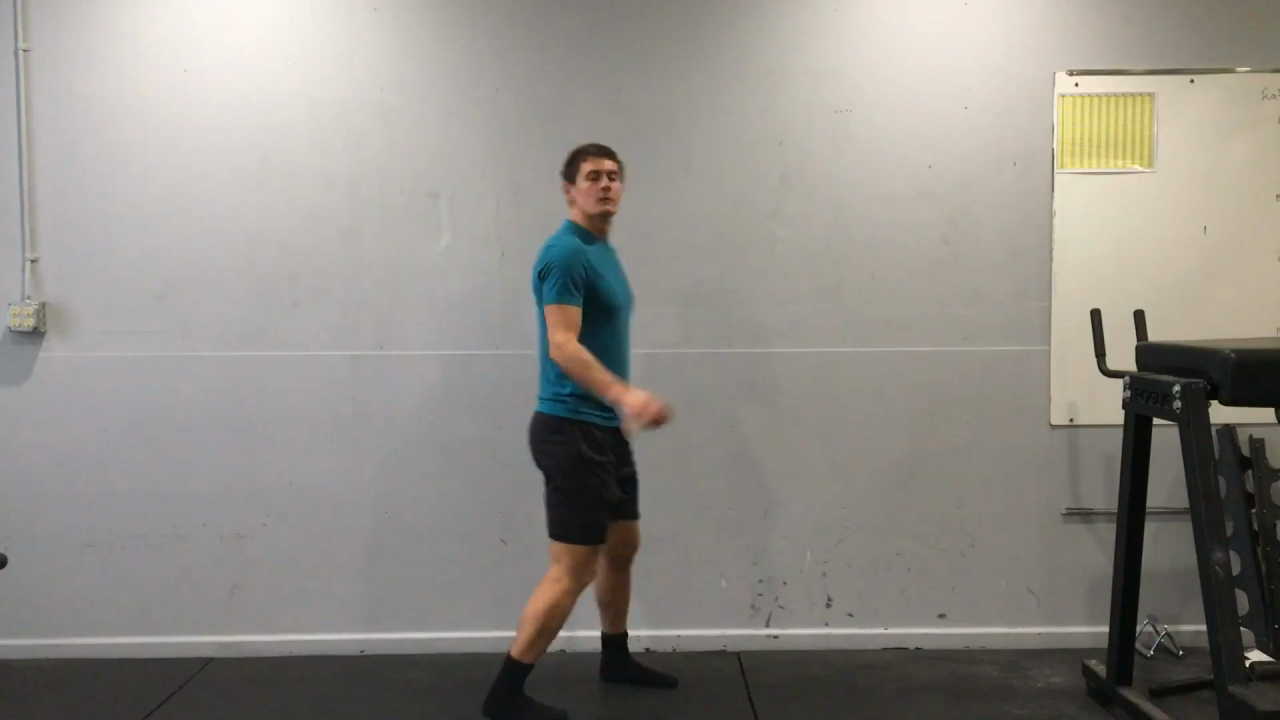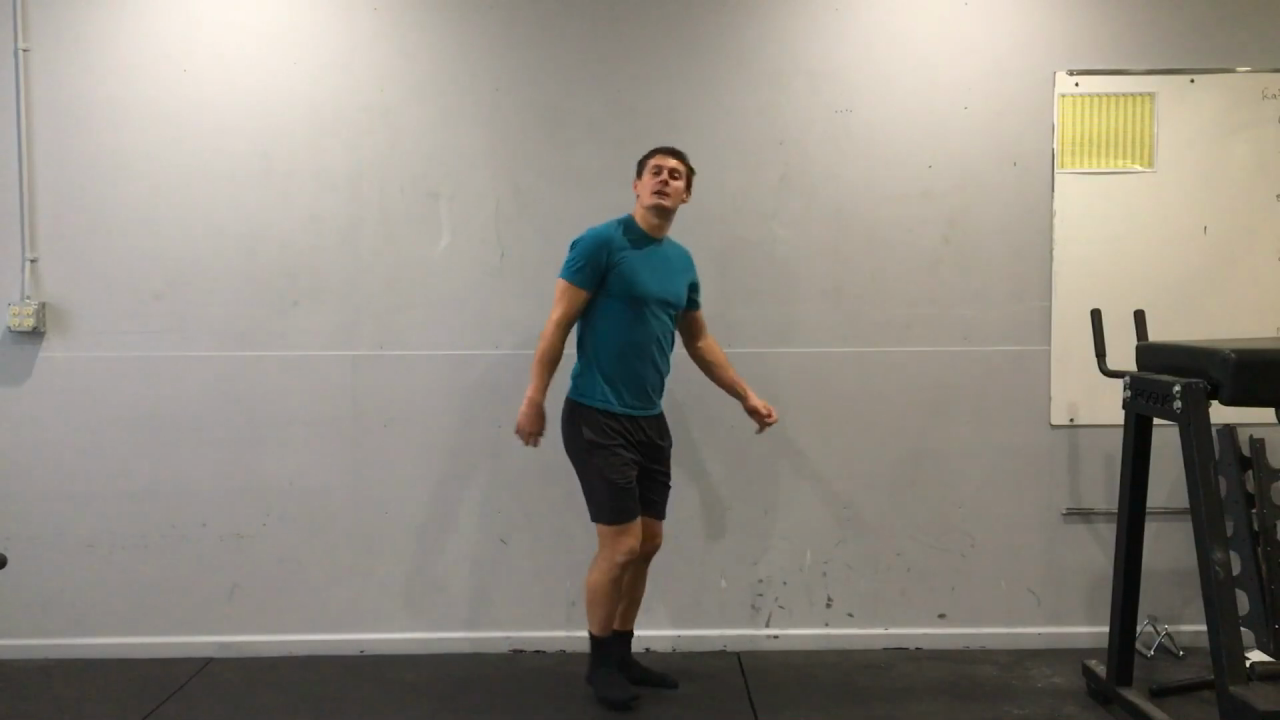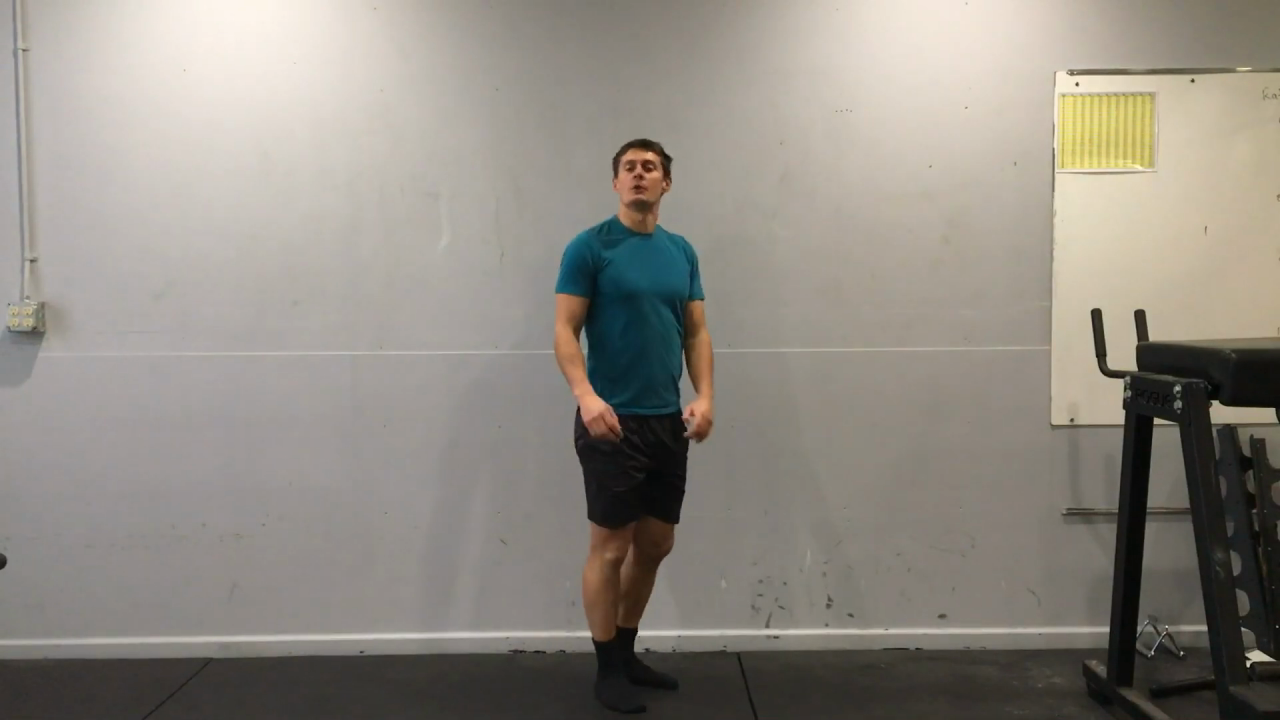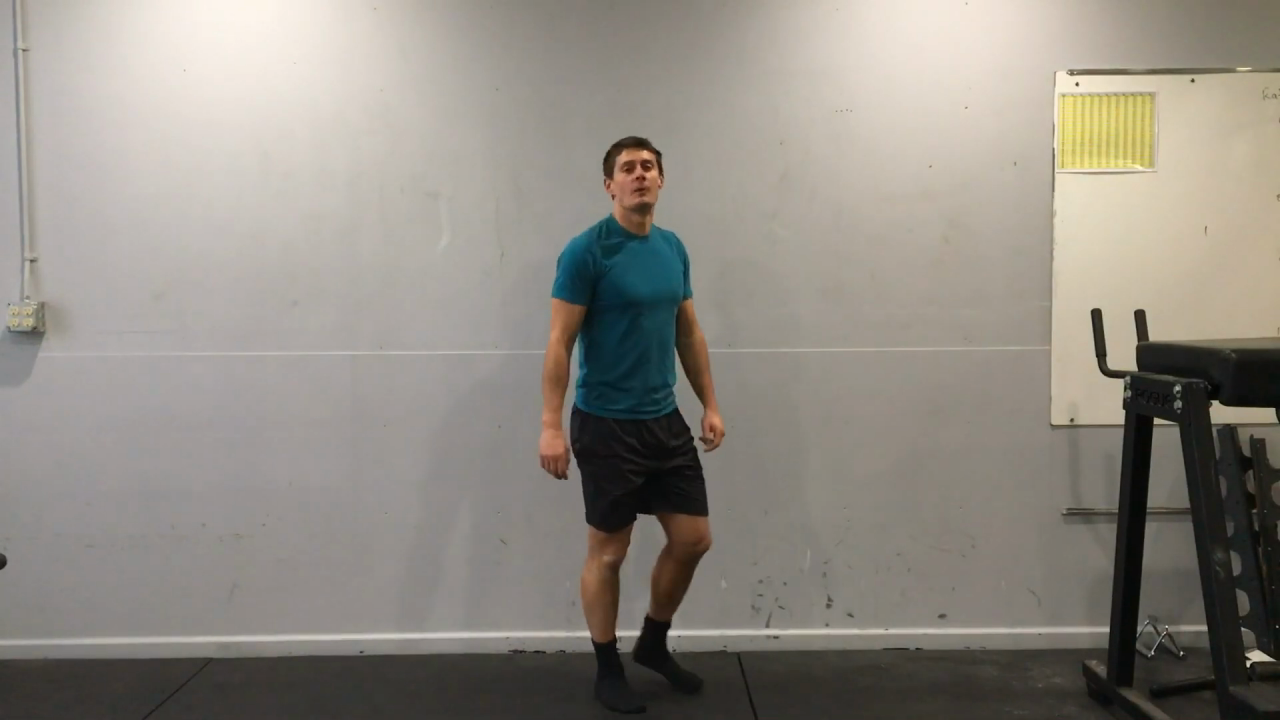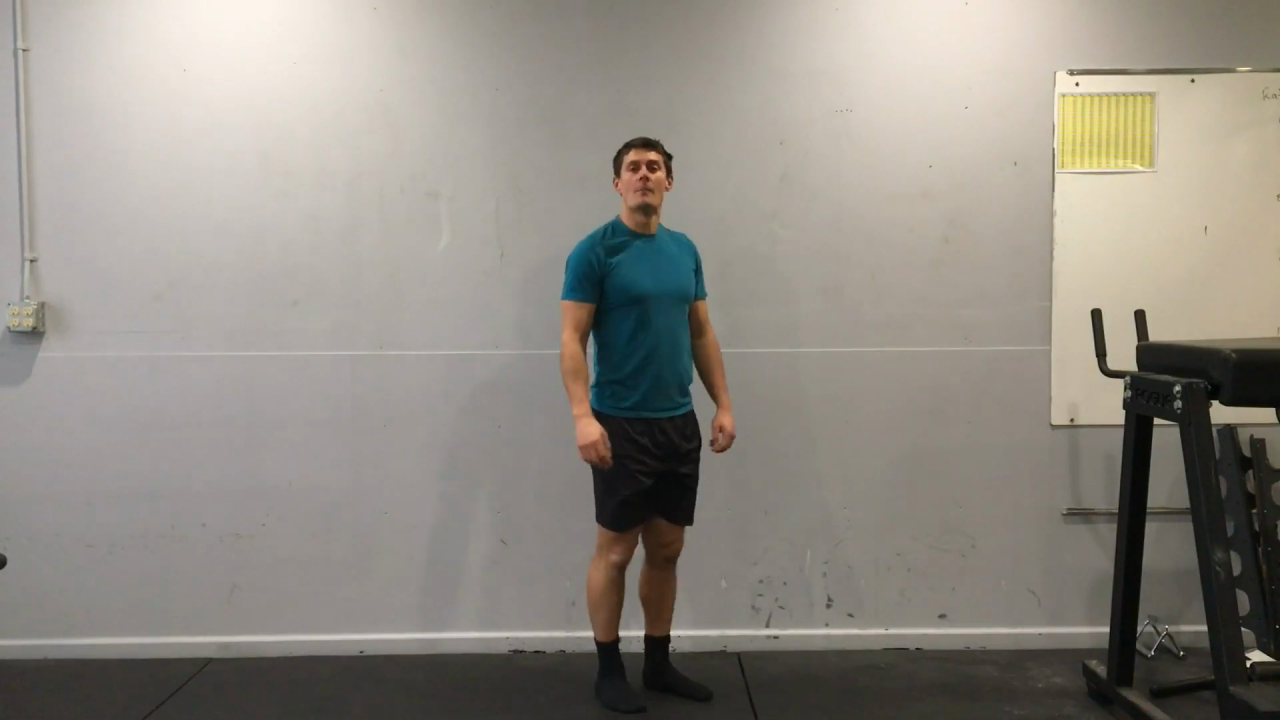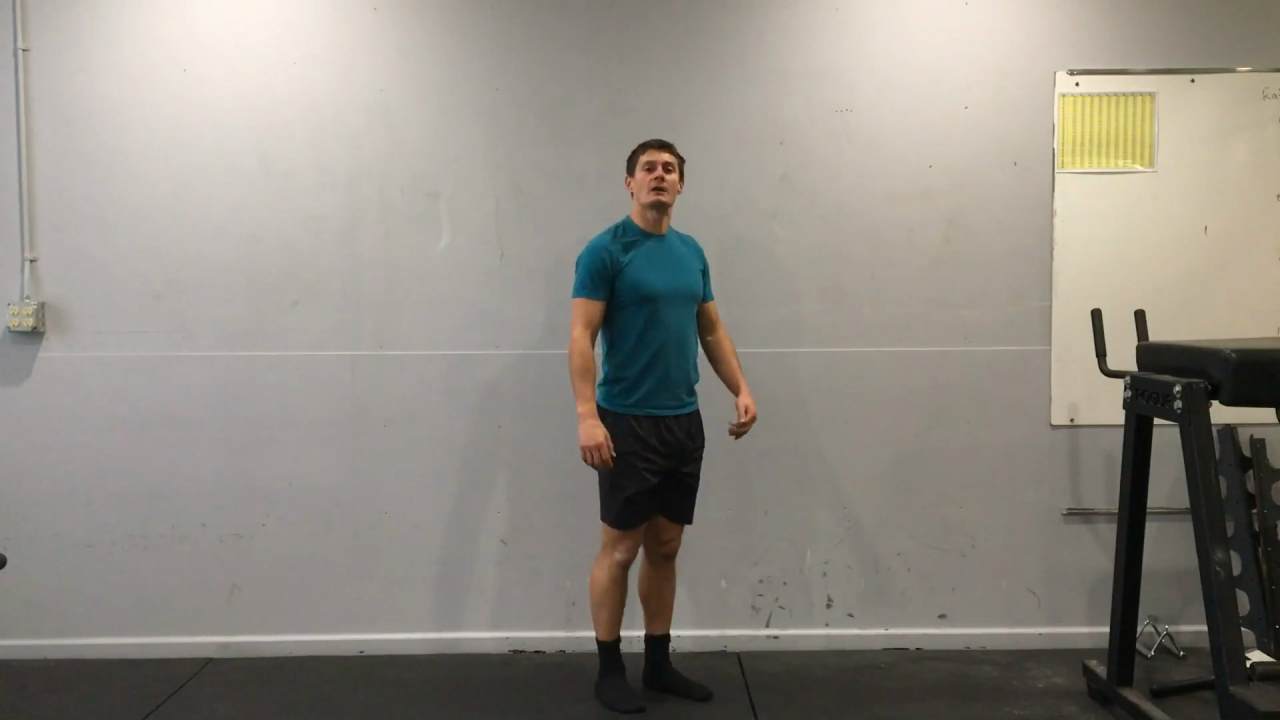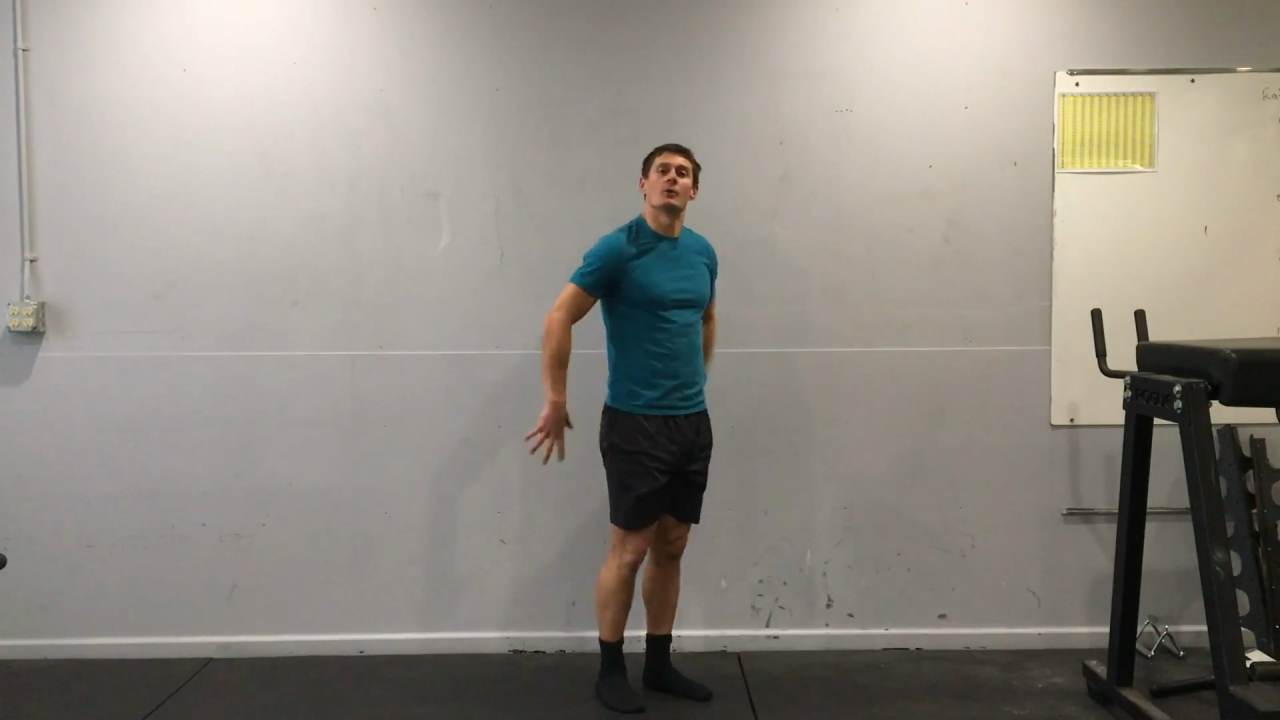
dt=0.4s
person 1, frame 1
left shoulder: (603, 252)
right shoulder: (569, 254)
right elbow: (563, 345)
left wrist: (623, 400)
right wrist: (623, 394)
left hip: (602, 430)
right hip: (574, 432)
left knee: (622, 546)
right knee: (572, 567)
left ankle: (616, 658)
person 1, frame 2
left shoulder: (682, 261)
right shoulder: (601, 243)
left elbow: (699, 340)
right elbow: (559, 323)
left wrist: (746, 397)
right wrist: (534, 399)
left hip: (649, 421)
right hip: (598, 419)
left knee: (647, 544)
right knee: (621, 547)
left ankle: (622, 655)
right ankle: (600, 662)
person 1, frame 3
left shoulder: (682, 252)
right shoulder: (589, 248)
left elbow: (696, 333)
right elbow: (565, 331)
left wrist: (704, 396)
right wrist: (586, 396)
left hip: (668, 423)
right hip: (613, 423)
left knee: (654, 546)
right knee: (610, 548)
left ankle: (625, 652)
right ankle: (607, 669)
person 1, frame 4
left shoulder: (672, 248)
right shoulder: (587, 251)
left elbow: (689, 332)
right elbow: (559, 342)
left wrist: (710, 405)
right wrist: (551, 425)
left hip: (666, 420)
right hip: (607, 426)
left knee: (693, 538)
right knee: (608, 551)
left ankle: (653, 643)
right ankle: (608, 671)
person 1, frame 5
left shoulder: (684, 249)
right shoulder: (594, 252)
left elbow: (702, 334)
right elbow: (572, 340)
left wrist: (723, 405)
right wrist: (583, 416)
left hip: (680, 424)
right hip: (623, 426)
left knee: (666, 551)
right knee: (616, 551)
left ankle: (658, 663)
right ankle: (609, 671)
person 1, frame 6
left shoulder: (691, 251)
right shoulder: (606, 250)
left elbow: (711, 330)
right elbow: (581, 336)
left wrist: (741, 389)
right wrist: (587, 415)
left hip: (684, 421)
right hip: (628, 424)
left knee: (665, 548)
right knee: (620, 549)
left ankle: (658, 664)
right ankle: (609, 671)
person 1, frame 7
left shoulder: (703, 252)
right shoulder: (618, 249)
right elbow: (559, 319)
right wrist: (555, 402)
left hip: (693, 421)
right hip: (636, 423)
left knee: (671, 548)
right knee: (628, 550)
left ankle: (659, 663)
right ankle: (609, 670)
